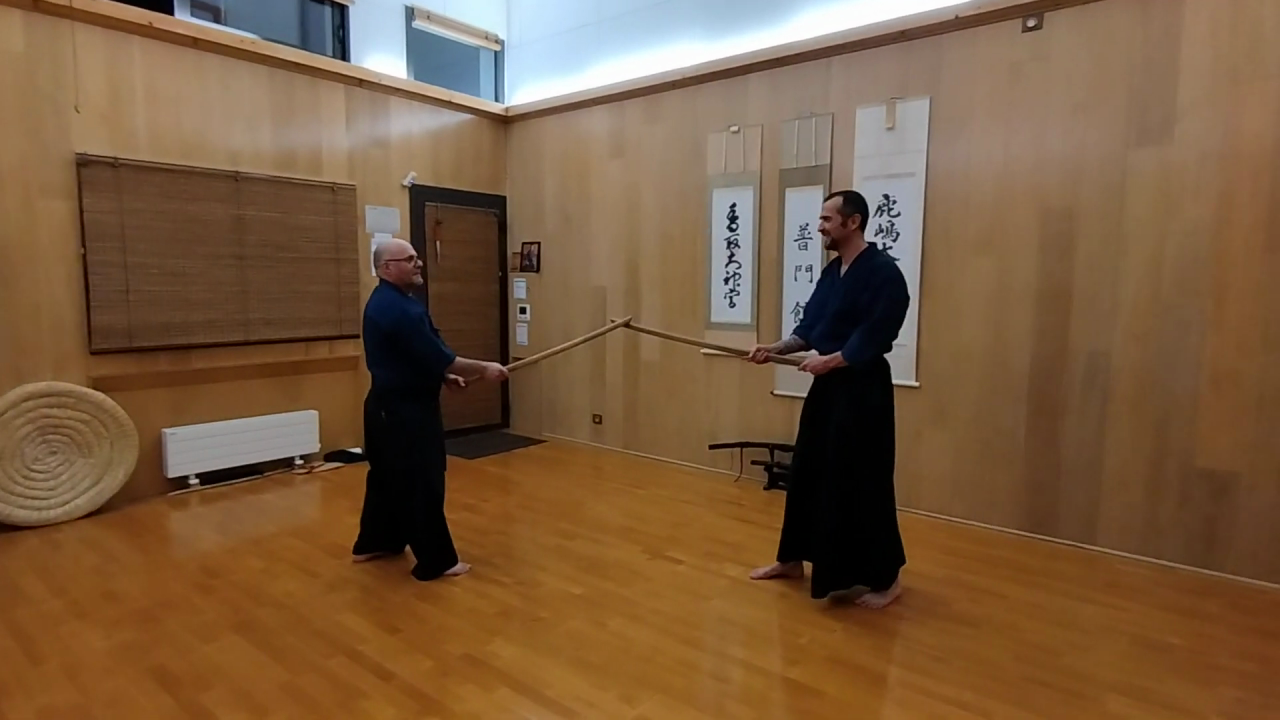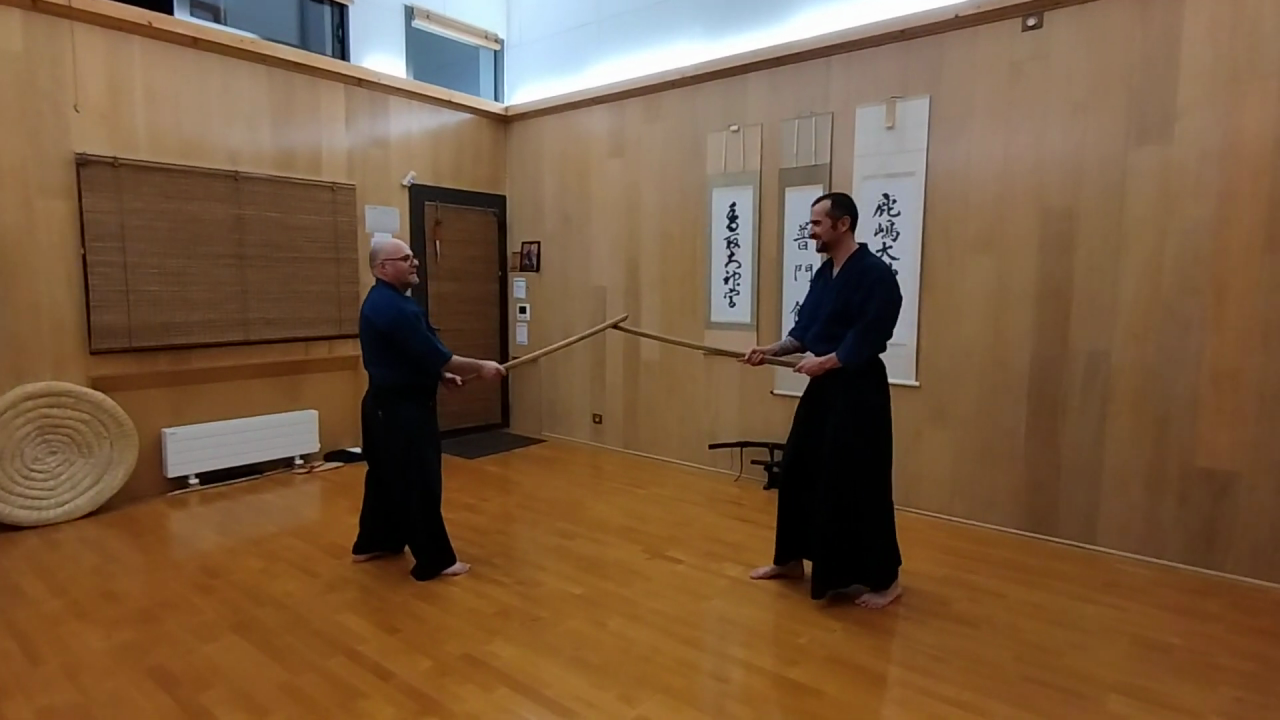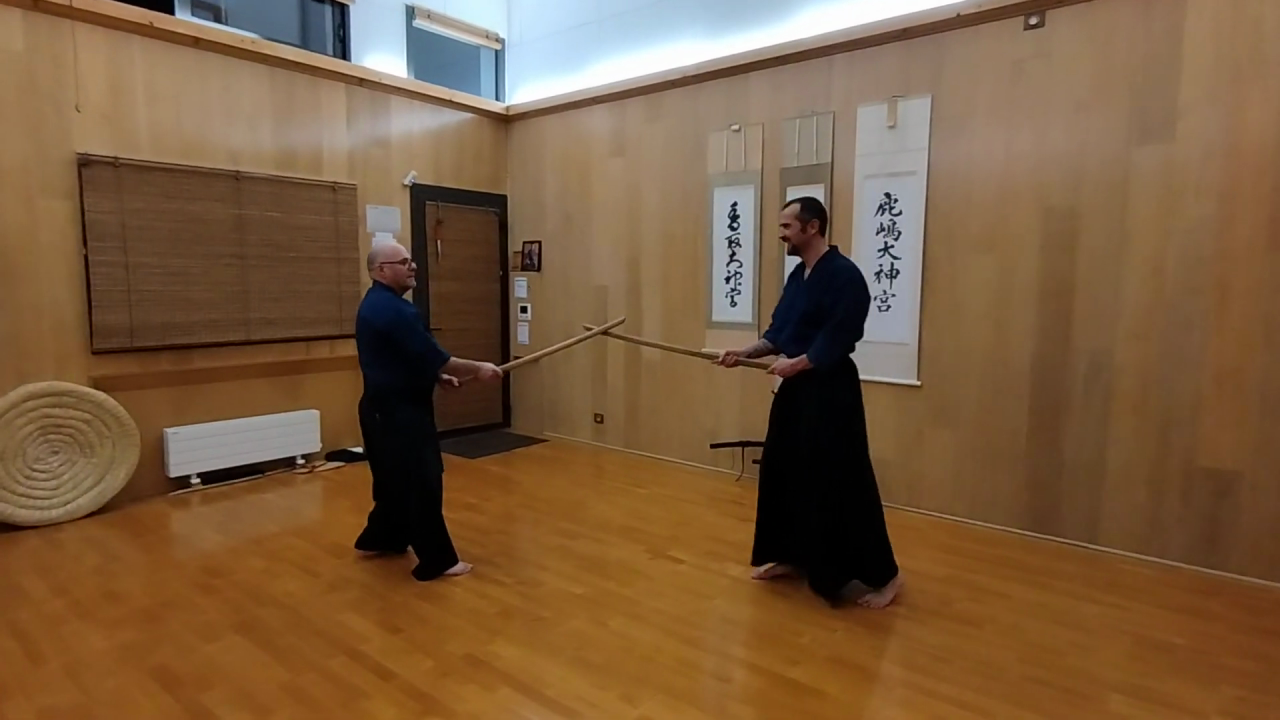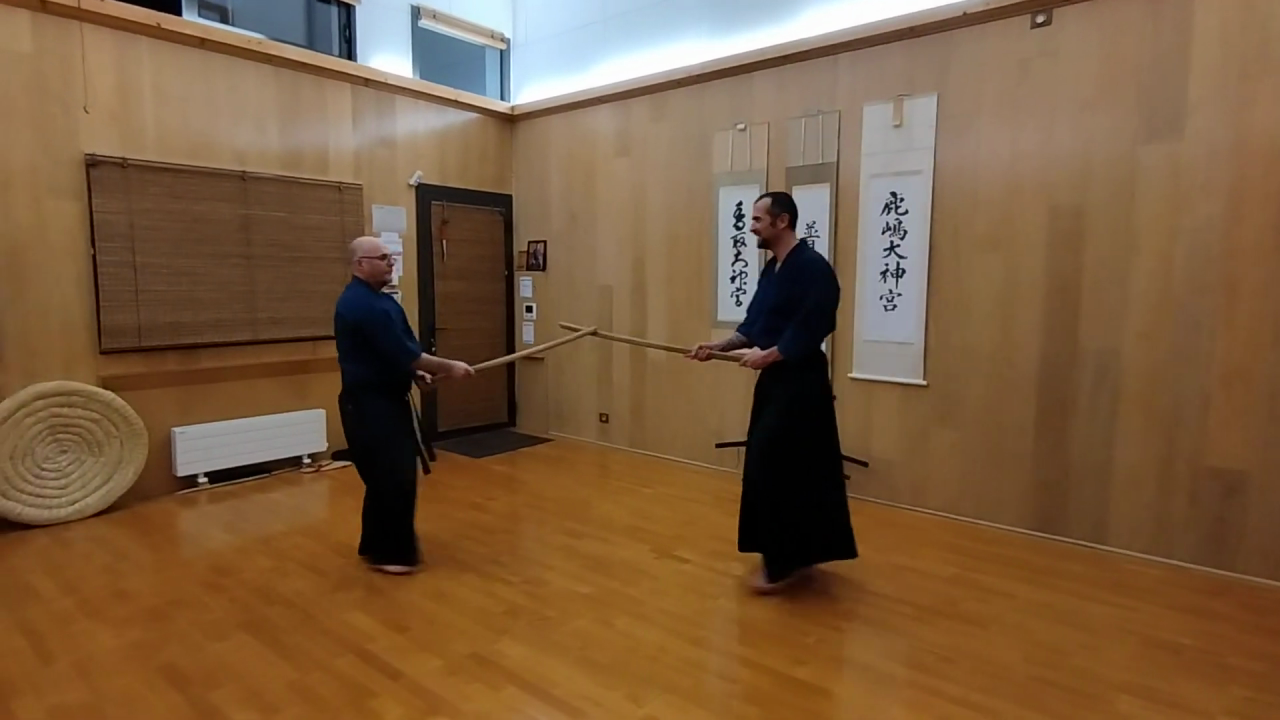
dt=0.3s
person 1, frame 1
left shoulder: (882, 273)
right shoulder: (832, 272)
left elbow: (876, 338)
right elbow: (810, 328)
left wrist: (831, 360)
right wrist: (776, 349)
left hip: (863, 389)
right hip: (828, 386)
left knee: (862, 483)
right knee: (808, 472)
left ankle: (884, 578)
right ankle: (793, 558)
person 1, frame 2
left shoulder: (874, 274)
right shoulder: (824, 273)
left elbow: (870, 339)
right elbow: (805, 330)
left wrist: (826, 361)
right wrist: (772, 350)
left hip: (859, 390)
right hip: (823, 387)
left knee: (859, 484)
right knee: (798, 470)
left ankle: (883, 578)
right ankle: (790, 558)
person 1, frame 3
left shoulder: (843, 274)
right shoulder: (798, 275)
left elbow: (841, 339)
right elbow: (780, 331)
left wrist: (798, 362)
right wrist: (747, 351)
left hip: (831, 389)
right hip: (797, 387)
left knee: (843, 481)
right knee: (781, 471)
left ankle: (882, 575)
right ankle: (790, 557)
person 1, frame 4
left shoulder: (813, 267)
right shoulder: (771, 269)
left elbow: (811, 330)
right elbow: (754, 325)
left wrist: (767, 355)
right wrist: (718, 346)
left hip: (802, 380)
right hip: (774, 378)
left knee: (776, 467)
right knee: (768, 465)
left ankle: (784, 563)
right ankle: (789, 557)
person 2, frame 1
left shoulder: (386, 301)
right shoulder: (397, 308)
right elbow: (435, 356)
left wrist: (444, 376)
right wrist: (483, 369)
left hip: (390, 405)
right hip: (404, 410)
left knee: (388, 476)
right knee: (423, 483)
left ankle: (373, 542)
right ankle: (436, 560)
person 2, frame 2
left shoulder: (383, 301)
right shoulder: (393, 308)
right elbow: (432, 354)
left wrist: (441, 375)
right wrist: (479, 367)
left hip: (388, 404)
right hip: (401, 409)
left knee: (388, 476)
right knee: (419, 483)
left ankle: (373, 542)
right ankle: (434, 560)
person 2, frame 3
left shoulder: (383, 304)
right shoulder: (390, 309)
right elbow: (429, 355)
left wrist: (439, 376)
right wrist: (476, 369)
left hip: (390, 406)
right hip: (396, 409)
left knee: (396, 478)
right knee: (421, 483)
left ankle: (379, 538)
right ankle: (438, 560)
person 2, frame 4
left shoulder: (379, 300)
right shoulder: (361, 304)
left elbow: (395, 351)
right elbow: (401, 352)
left wrist: (416, 372)
right wrist: (448, 367)
left hip: (386, 399)
right hip: (369, 403)
left knee: (386, 474)
right knee: (394, 476)
left ankle: (378, 543)
right ankle: (389, 552)
